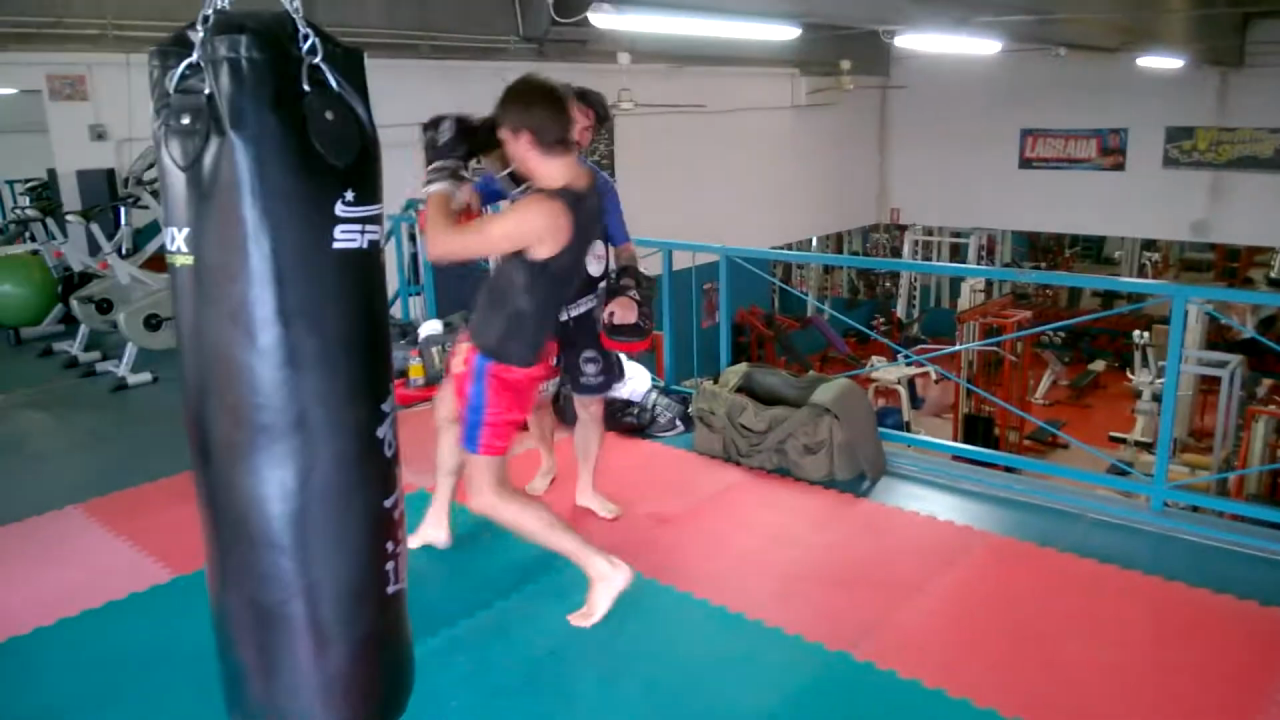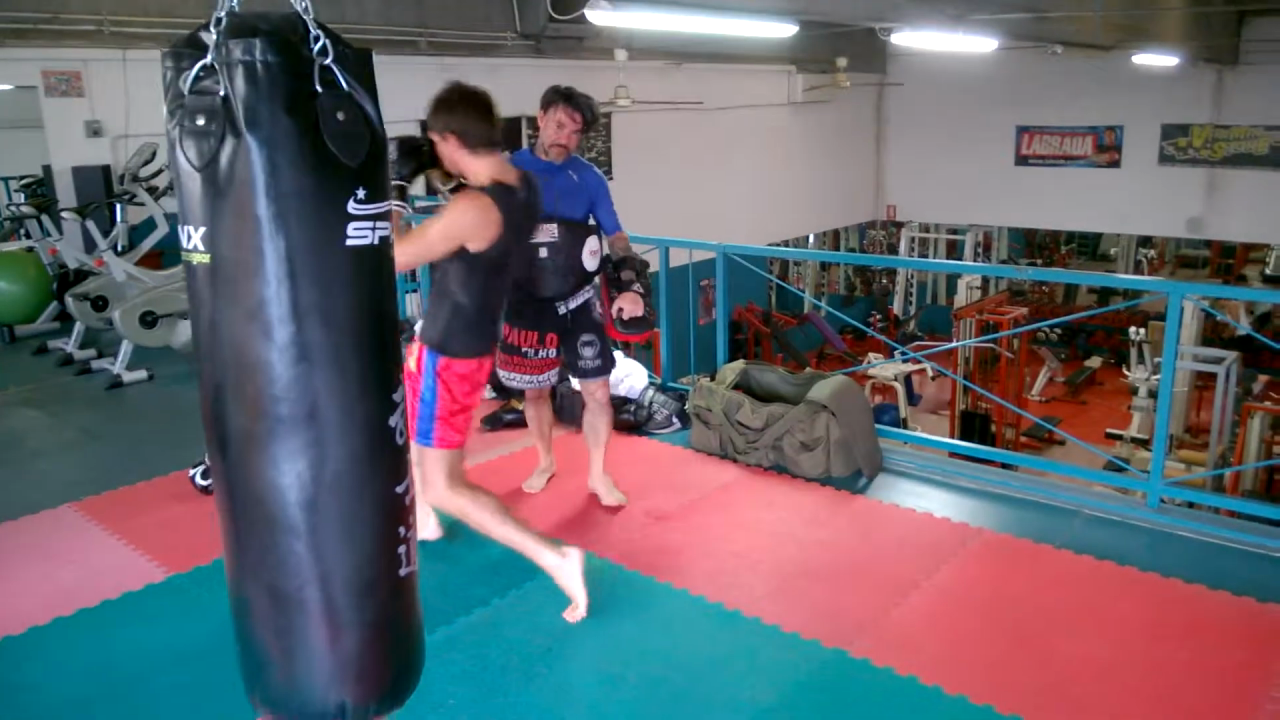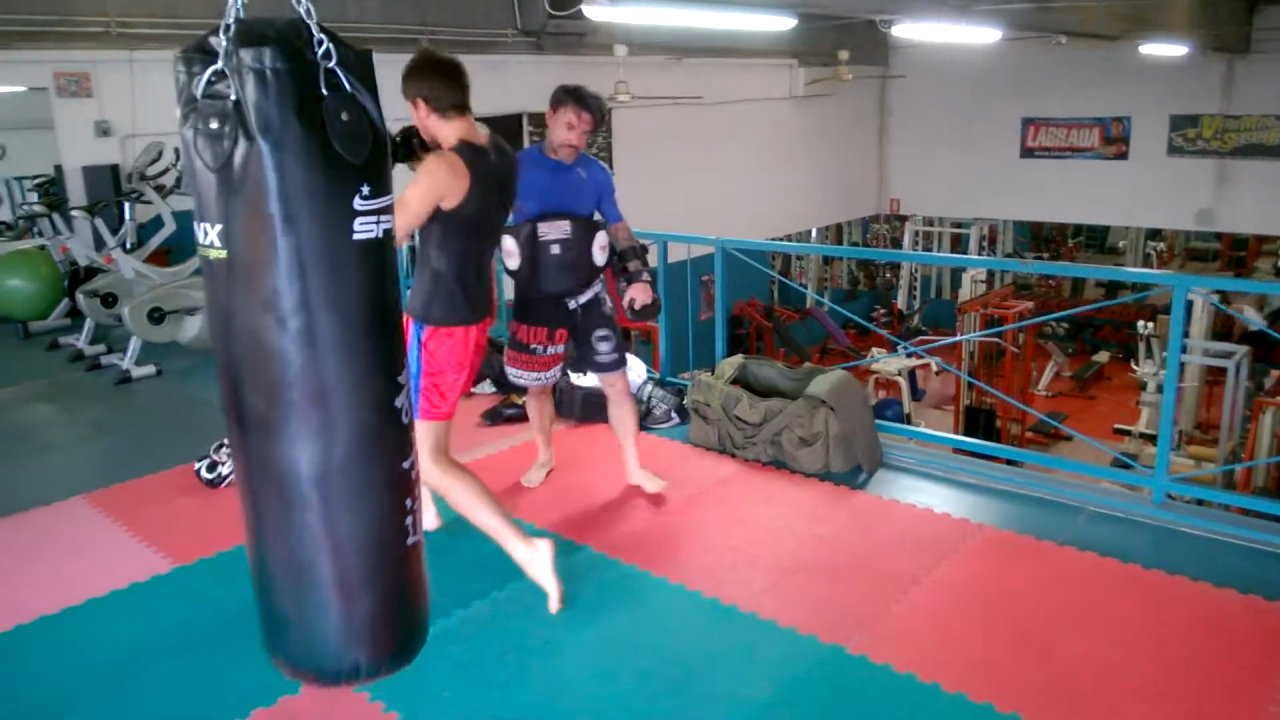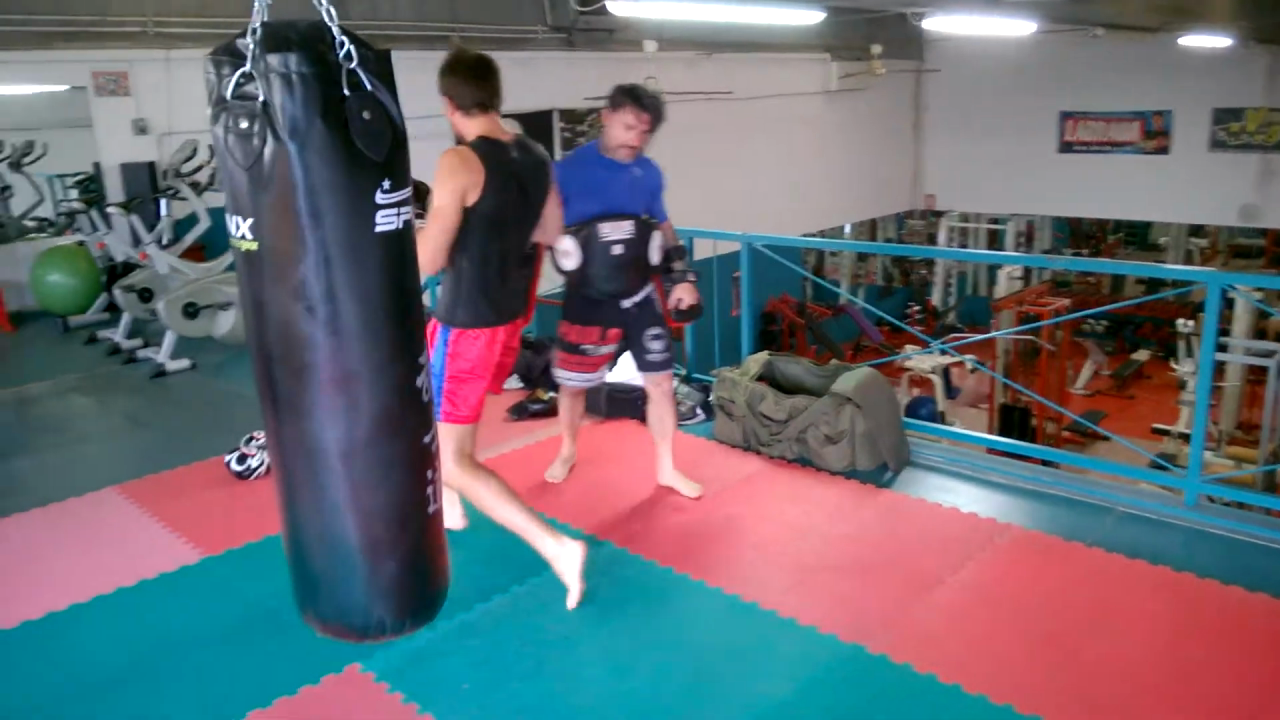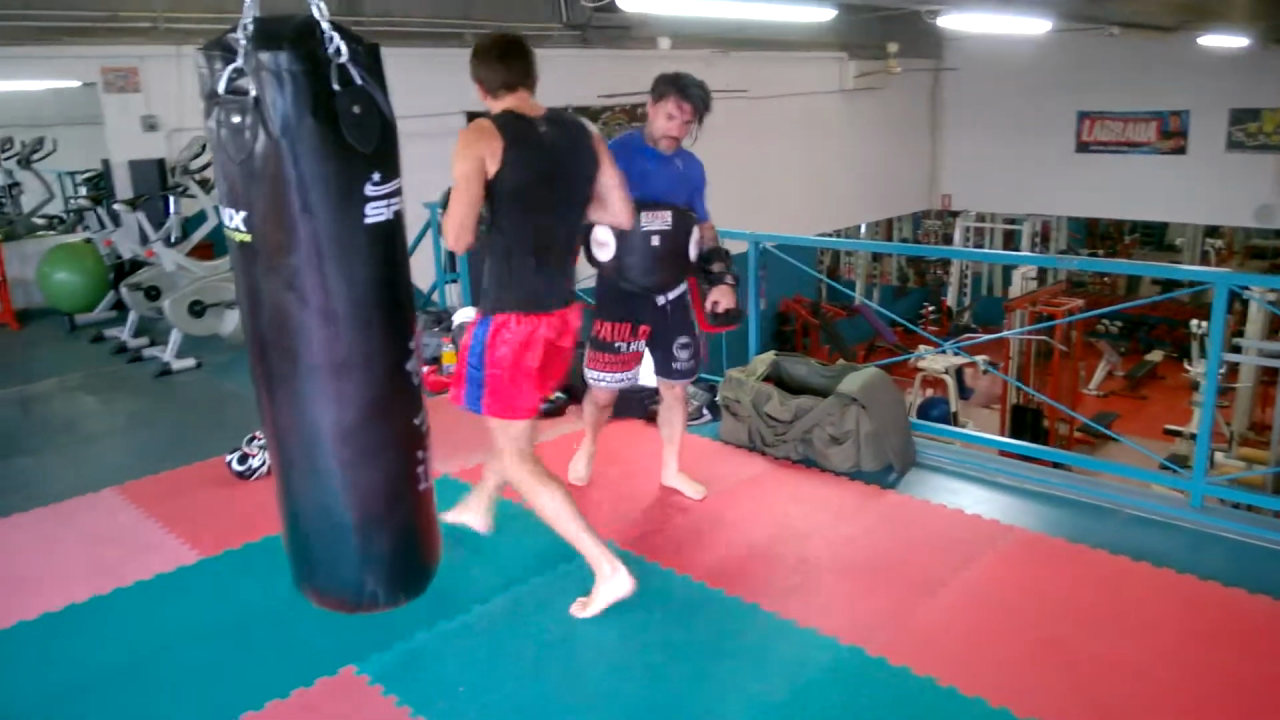
dt=0.2s
person 1, frame 1
left shoulder: (542, 214)
right shoulder: (585, 187)
left elbow: (439, 247)
left wrist: (441, 169)
left hip: (502, 358)
right hip: (498, 337)
left knee: (489, 492)
right knee: (448, 413)
left ankle: (603, 570)
right ankle: (437, 522)
person 1, frame 2
left shoulder: (473, 208)
right shoulder: (519, 184)
left elbow: (395, 260)
left hip: (450, 352)
right hip: (464, 340)
left knee: (445, 486)
right knee: (411, 419)
left ankle: (555, 558)
right ankle: (422, 518)
person 1, frame 3
left shoulder: (443, 168)
right shoulder: (501, 156)
left elbow: (386, 237)
left hip: (438, 325)
right hip: (473, 315)
left knee: (432, 458)
right knee: (410, 412)
left ankle: (524, 548)
right ankle: (419, 506)
person 1, frame 4
left shoulder: (460, 164)
right shoulder: (535, 158)
left elbow: (428, 262)
right elbow: (551, 230)
left wrist: (417, 224)
left hip: (466, 327)
right hip: (509, 320)
left knee: (455, 461)
right knee: (444, 420)
left ankle: (554, 545)
right ankle: (448, 506)
person 1, frame 5
left shoulder: (482, 138)
right shoulder: (581, 134)
left elbow: (457, 238)
right elbow: (622, 215)
left wrist: (456, 210)
left hip: (510, 314)
right hip: (564, 311)
left knee: (518, 455)
right knee: (510, 422)
left ankle: (605, 566)
right ankle: (478, 506)
person 2, frame 1
left shoulder: (599, 186)
left elbow: (623, 249)
left wrist: (627, 295)
left hip: (582, 313)
left knee: (592, 407)
right knee: (537, 401)
left ankle: (586, 488)
right ankle: (547, 465)
person 2, frame 2
left shoulder: (589, 179)
left elbow: (616, 236)
left wrist: (631, 287)
left hip: (579, 301)
right hip: (527, 303)
left knee: (597, 391)
right knee: (535, 391)
left ankle: (598, 475)
right ankle: (546, 462)
person 2, frame 3
left shoulder: (596, 174)
right shoulder: (515, 170)
left elbow: (618, 228)
left wrist: (639, 276)
left hip: (588, 296)
right hip: (535, 300)
left knee: (616, 383)
right knee: (538, 386)
left ankle: (633, 467)
right ankle: (545, 456)
person 2, frame 4
left shoulder: (649, 174)
right shoulder: (569, 170)
left elbow: (662, 225)
left wrist: (682, 277)
left hip: (639, 296)
right hip: (588, 298)
left knee: (661, 384)
right knee: (574, 386)
left ankle: (666, 468)
right ankle: (568, 451)
person 2, frame 5
left shoulder: (691, 168)
right shoulder: (611, 157)
left elbow: (703, 226)
left wrist: (721, 278)
left hip: (672, 295)
right hip: (620, 294)
left knee: (676, 389)
right knee: (602, 391)
left ankle: (670, 470)
right ankle: (587, 448)
